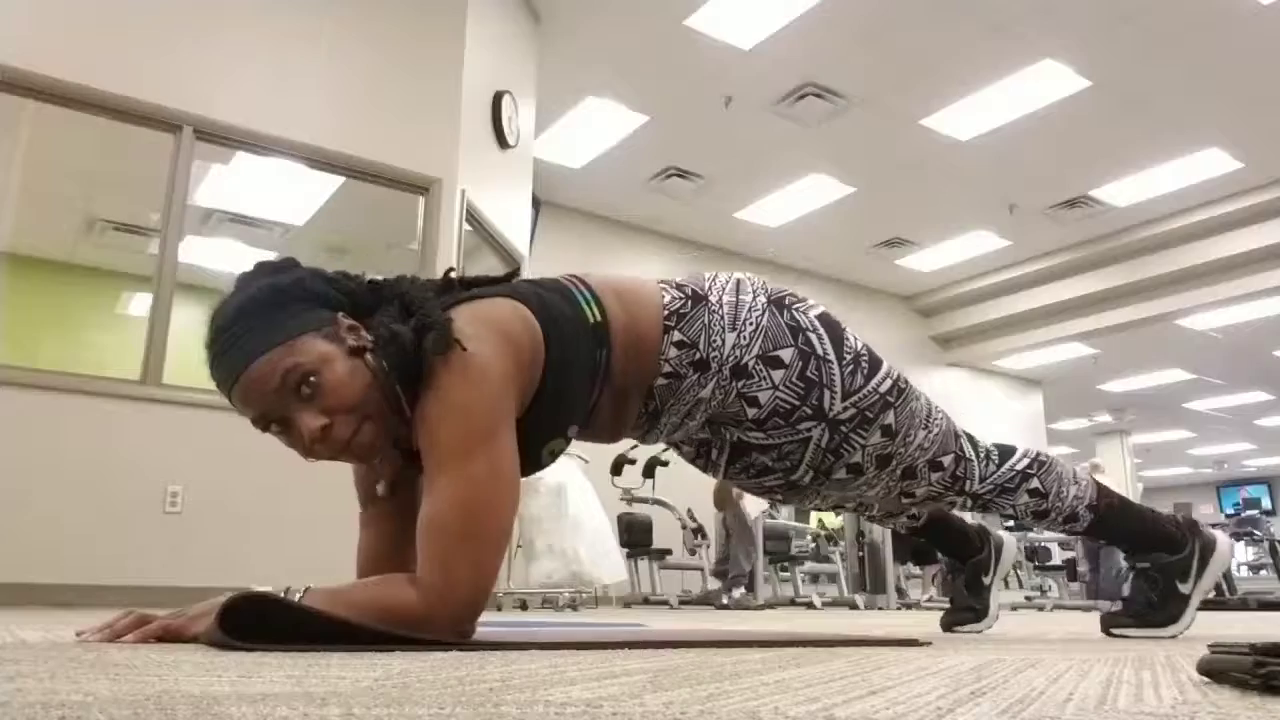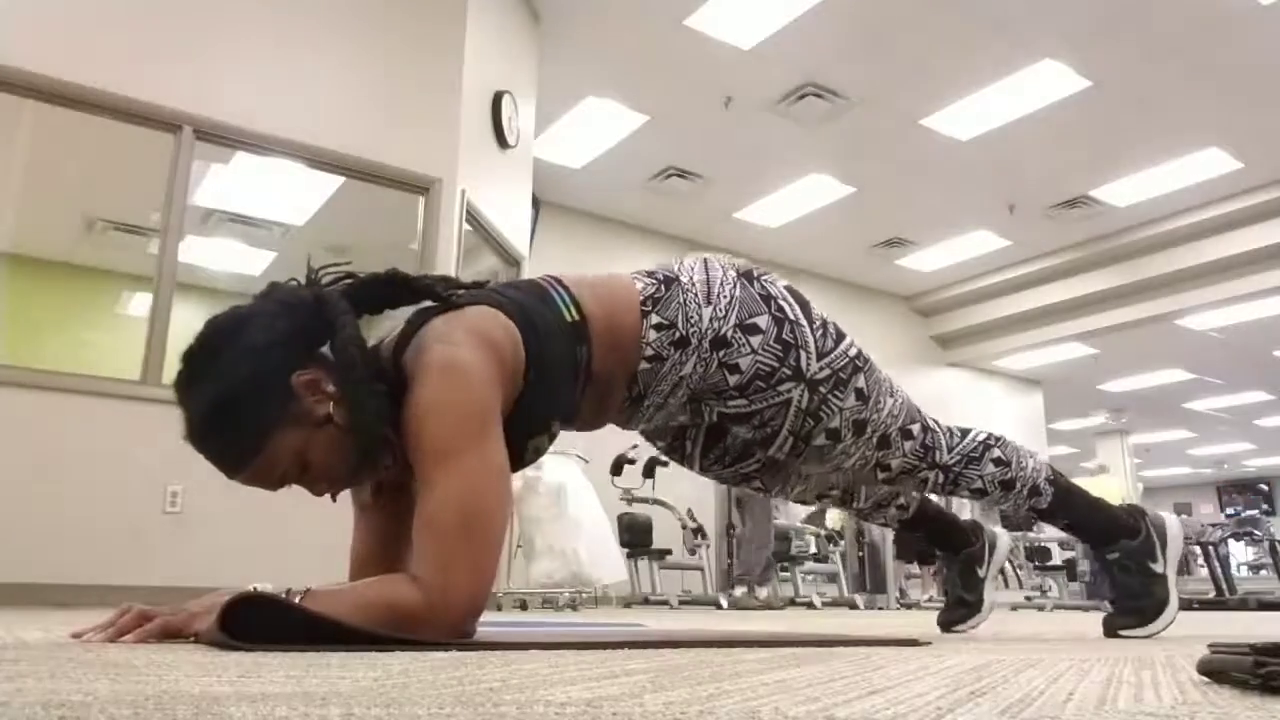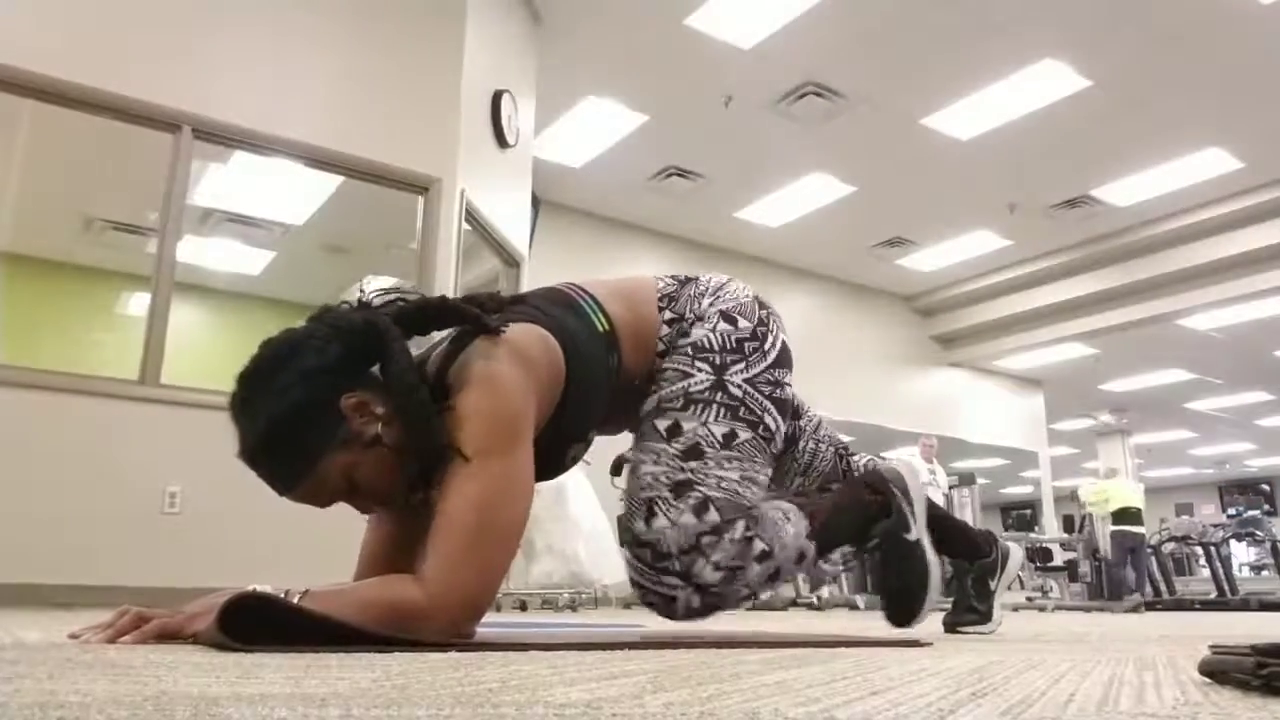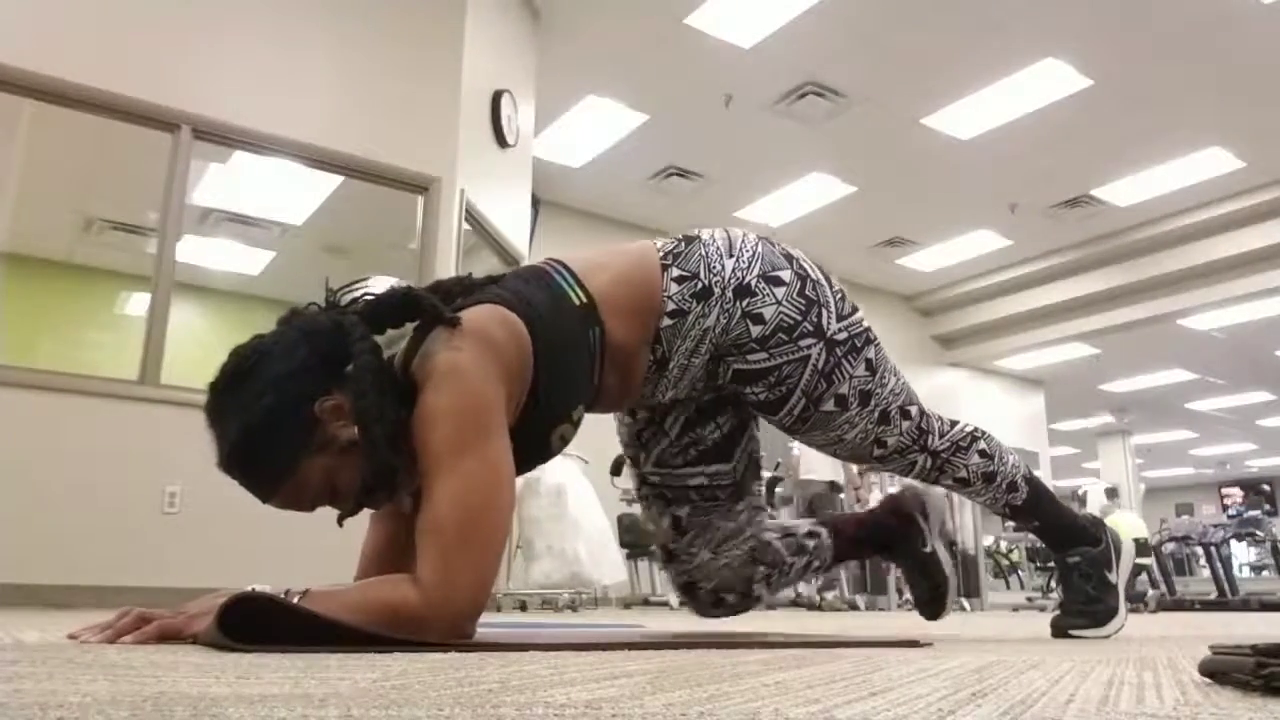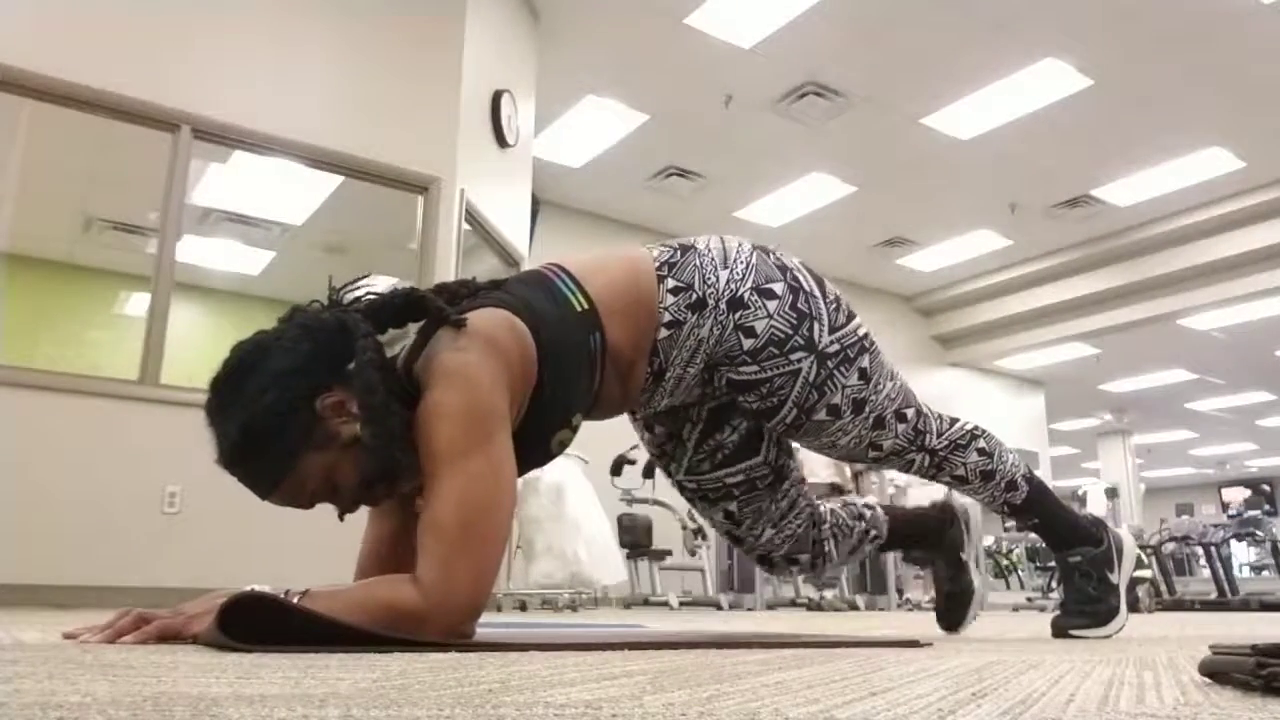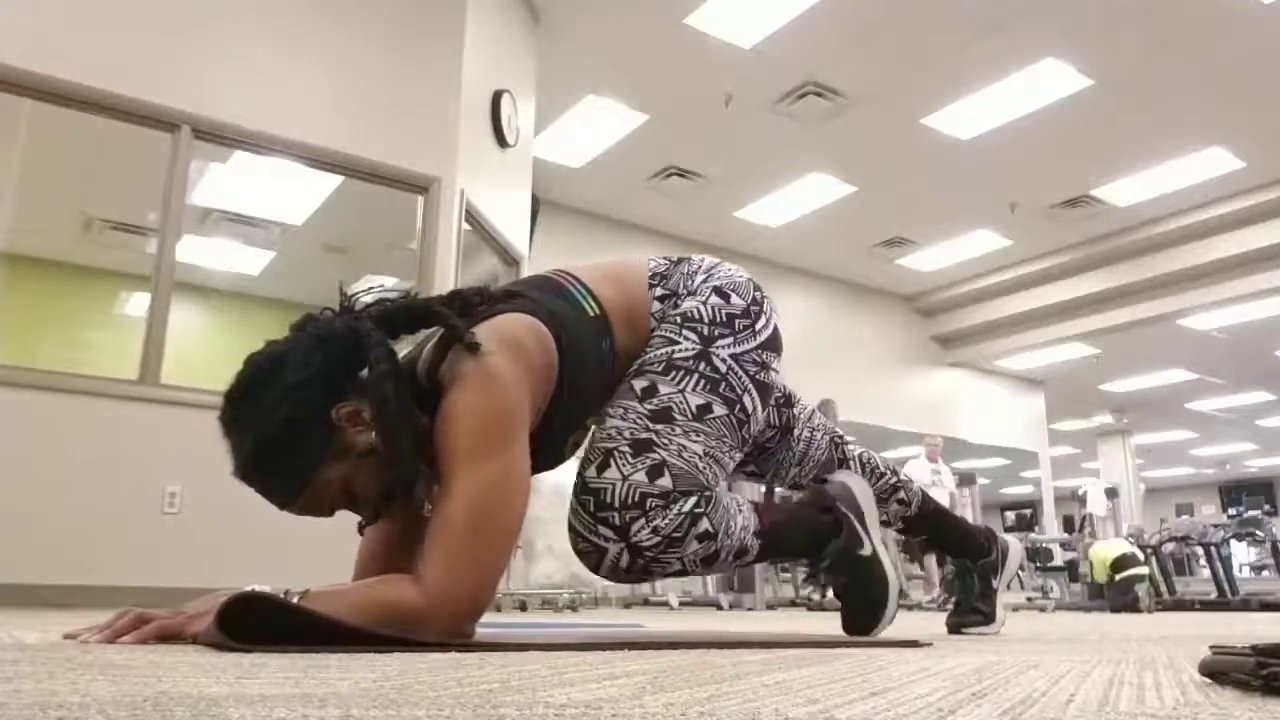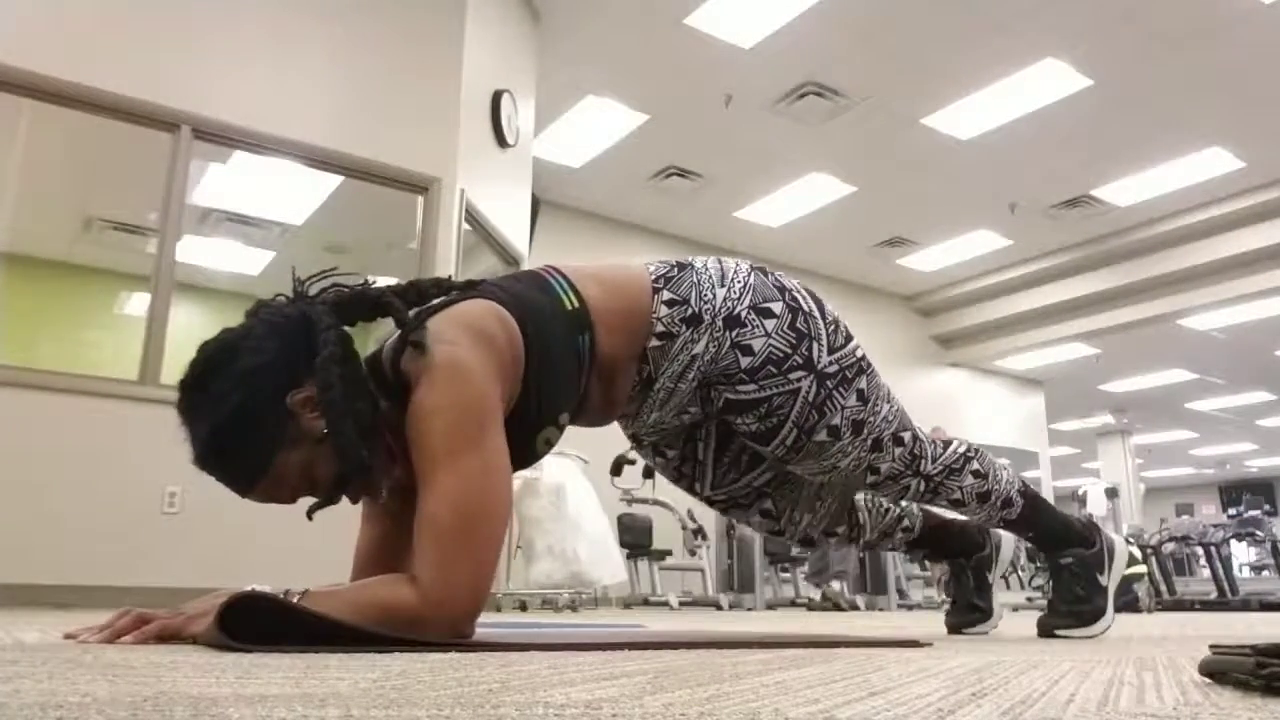
dt=0.7s
person 1, frame 1
left shoulder: (460, 360)
right shoulder: (391, 411)
left elbow: (443, 604)
right elbow: (389, 586)
left wrist: (240, 607)
left hip: (754, 350)
right hip: (699, 407)
left knee: (945, 465)
right knee: (877, 488)
left ankle: (1174, 544)
right ankle: (971, 555)
person 1, frame 2
left shoulder: (444, 369)
right shoulder: (379, 401)
left elbow: (443, 605)
right elbow: (381, 585)
left wrist: (245, 606)
left hip: (727, 334)
right hip: (674, 396)
left knee: (919, 451)
right knee: (866, 482)
left ankle: (1132, 532)
right ankle: (967, 552)
person 1, frame 3
left shoulder: (488, 388)
right shoulder: (411, 409)
left elbow: (443, 606)
right elbow: (382, 584)
left wrist: (248, 605)
left hip: (715, 331)
right hip: (665, 370)
left knee: (681, 562)
right knee: (828, 480)
left ankle: (885, 511)
right ankle: (972, 546)
person 1, frame 4
left shoulder: (453, 377)
right shoulder: (400, 400)
left elbow: (444, 604)
right elbow: (385, 587)
left hip: (750, 300)
right hip: (676, 378)
left knee: (912, 441)
right knee: (721, 579)
left ankle: (1087, 545)
right ankle: (895, 528)
person 1, frame 5
left shoulder: (456, 378)
right shoulder: (401, 405)
left elbow: (444, 605)
right elbow: (384, 591)
left hip: (745, 313)
right hip: (681, 389)
left knee: (912, 439)
right knee: (784, 540)
left ankle: (1088, 543)
right ankle: (931, 534)
person 1, frame 6
left shoulder: (480, 384)
right shoulder: (408, 409)
left elbow: (443, 606)
right elbow: (379, 587)
left hip: (706, 310)
right hip: (663, 365)
left knee: (628, 521)
right knee: (824, 473)
left ankle: (836, 522)
right ankle: (980, 548)
person 1, frame 7
left shoulder: (447, 372)
right shoulder: (391, 407)
left elbow: (442, 605)
right elbow: (383, 587)
left hip: (739, 331)
right hip: (671, 406)
left knee: (904, 461)
right knee: (813, 517)
left ankle: (1080, 544)
right ankle: (967, 551)
